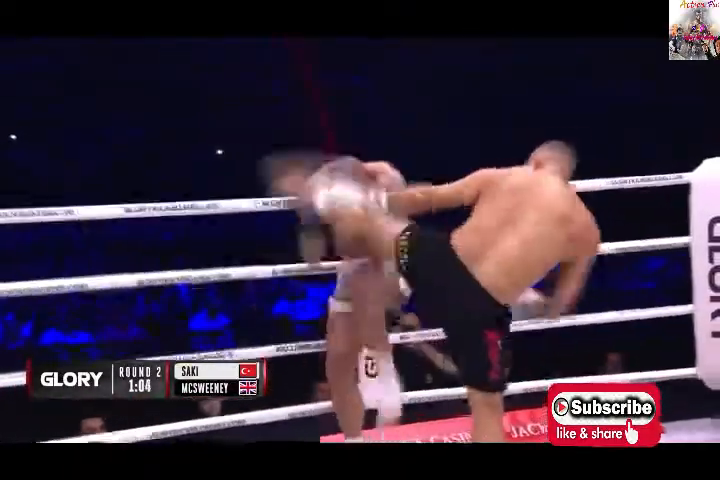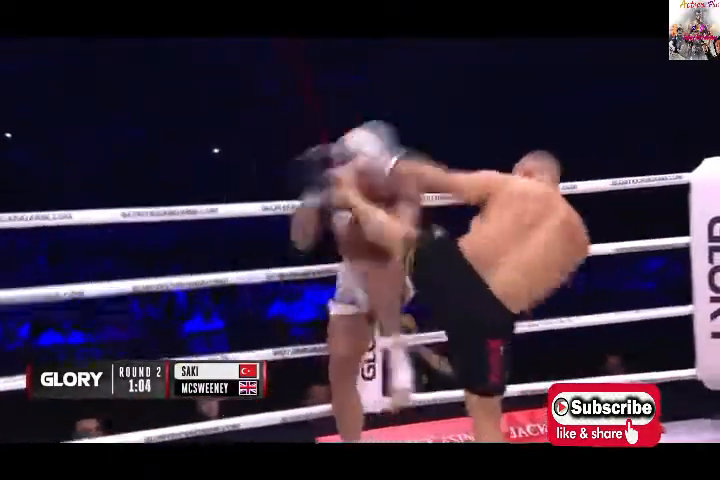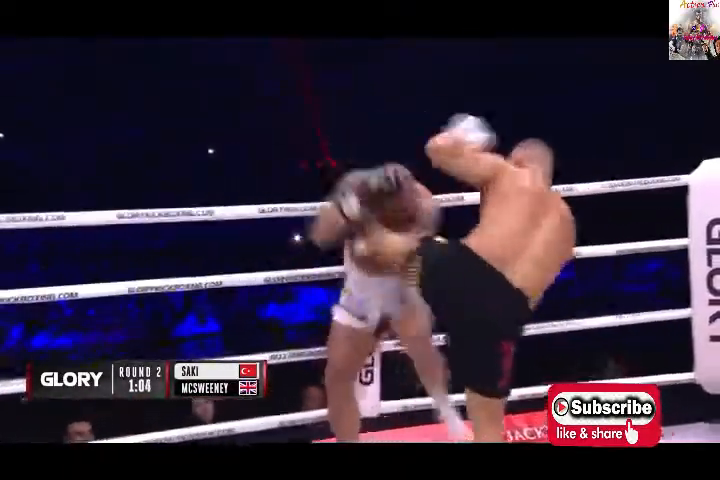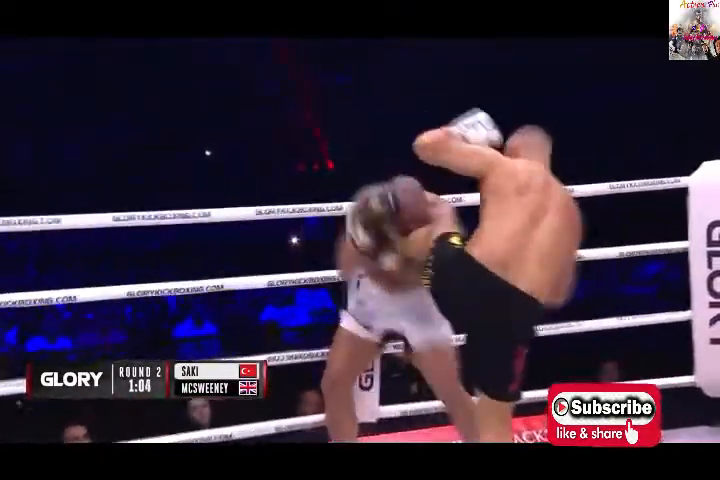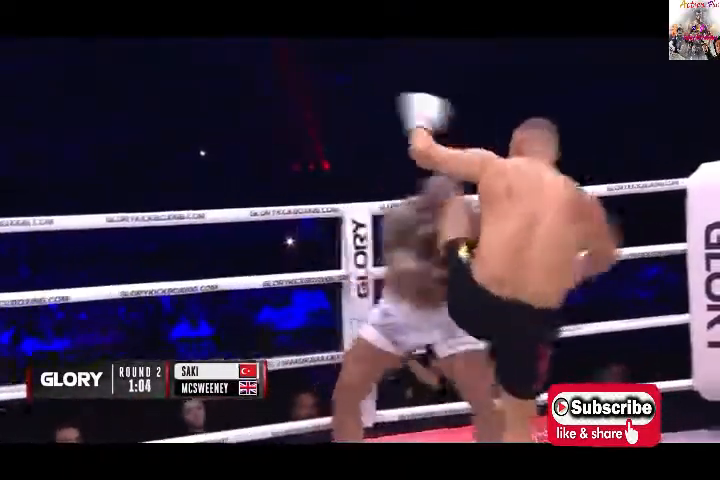
dt=0.1s
person 1, frame 1
left shoulder: (498, 176)
right shoulder: (586, 226)
left elbow: (428, 198)
right elbow: (560, 303)
left wrist: (378, 199)
right wrist: (543, 306)
right hip: (482, 309)
right knee: (489, 414)
person 1, frame 2
left shoulder: (503, 185)
right shoulder: (577, 238)
left elbow: (430, 179)
right elbow: (534, 293)
left wrist: (394, 166)
left hip: (447, 271)
right hip: (492, 314)
left knee: (397, 235)
right knee: (486, 416)
left ankle: (348, 194)
person 1, frame 3
left shoulder: (503, 174)
right shoulder: (566, 224)
left elbow: (439, 150)
left wrist: (462, 138)
left hip: (456, 271)
right hip: (502, 312)
right knee: (488, 420)
person 1, frame 4
left shoulder: (496, 162)
right shoulder: (568, 211)
left elbow: (427, 146)
right elbow: (559, 295)
left wrist: (460, 130)
left hip: (458, 284)
right hip: (512, 318)
left knee: (438, 209)
right knee: (496, 422)
person 1, frame 5
left shoulder: (494, 166)
right shoulder: (584, 204)
left elbow: (423, 152)
right elbow: (605, 258)
left wrist: (420, 123)
left hip: (475, 300)
right hip: (532, 322)
left knee: (454, 204)
right knee: (519, 422)
person 2, frame 1
left shoulder: (386, 182)
right elbow: (312, 255)
right wrist: (313, 232)
left hip: (389, 264)
right hip: (353, 267)
right knee: (337, 367)
left ankle: (384, 367)
right ankle: (353, 440)
person 2, frame 2
left shoulder: (403, 188)
right elbow: (302, 241)
right wrist: (315, 201)
left hip: (393, 268)
right hip: (352, 273)
right knee: (340, 374)
left ankle: (396, 352)
right ankle: (352, 445)
person 2, frame 3
left shoulder: (424, 207)
right shoulder: (356, 185)
right elbow: (321, 236)
right wrist: (351, 203)
left hip: (404, 282)
right hip: (362, 285)
left knee: (416, 338)
right knee: (337, 378)
left ankle: (445, 409)
person 2, frame 4
right shoulder: (369, 202)
right elbow: (346, 263)
left hip: (419, 297)
right hip: (374, 296)
left knee: (450, 392)
right knee: (335, 385)
person 2, frame 5
right shoulder: (402, 219)
right elbow: (405, 285)
left hip: (450, 311)
right hip: (400, 308)
left knee: (484, 402)
right knee: (346, 392)
